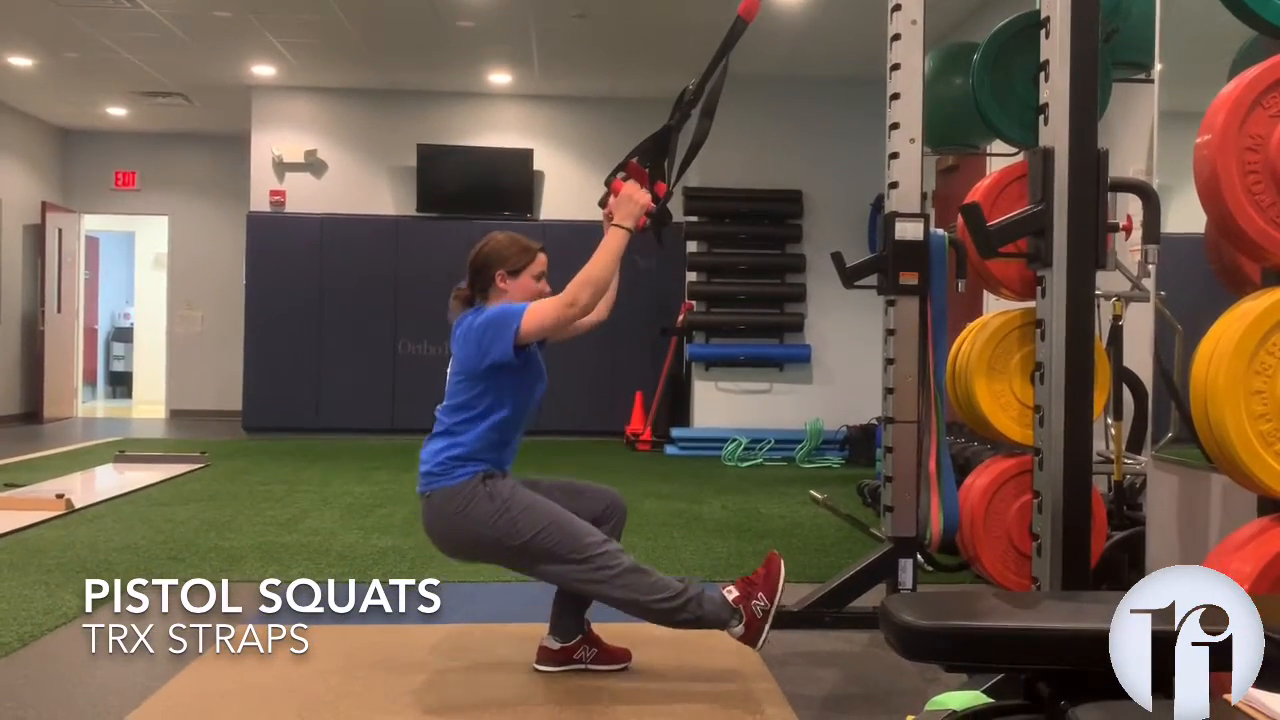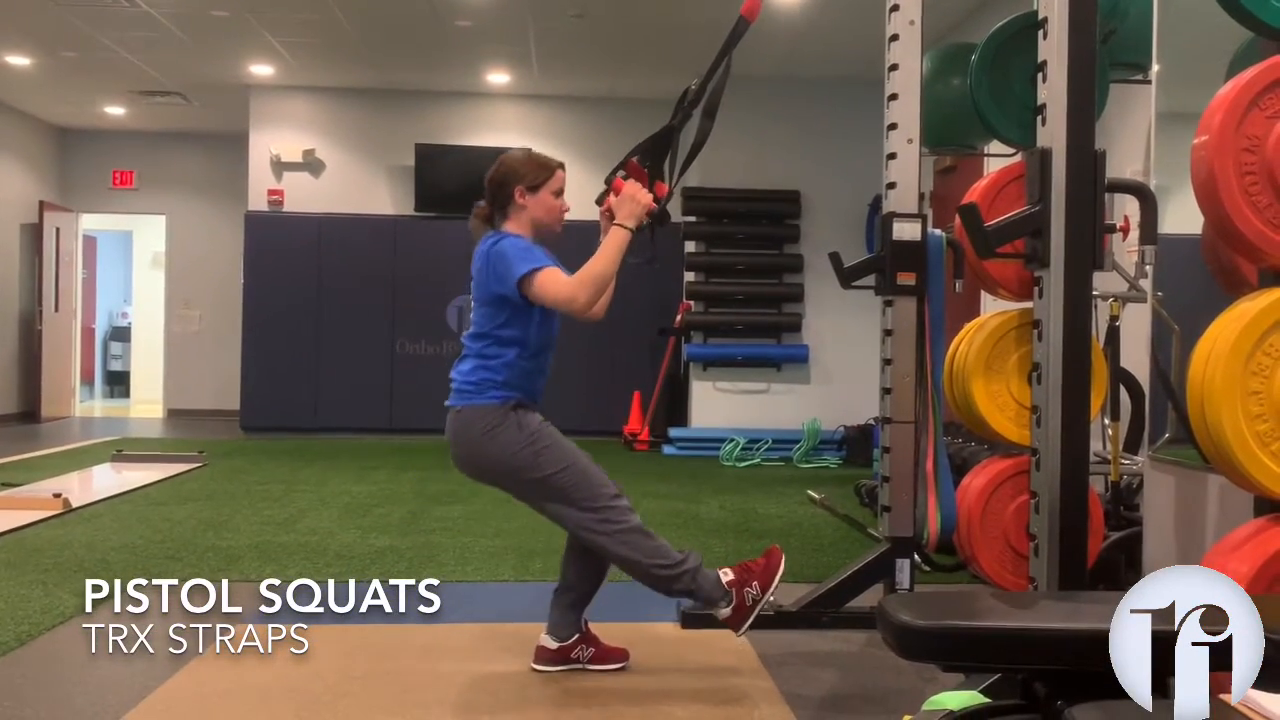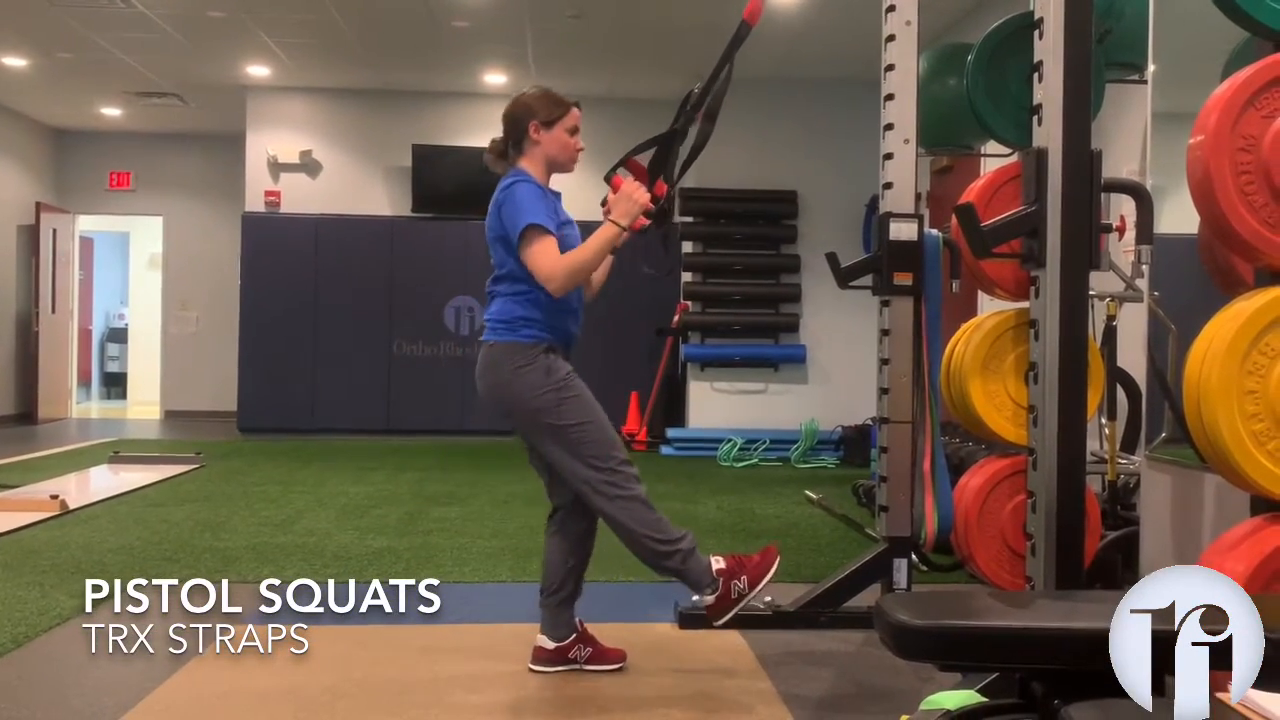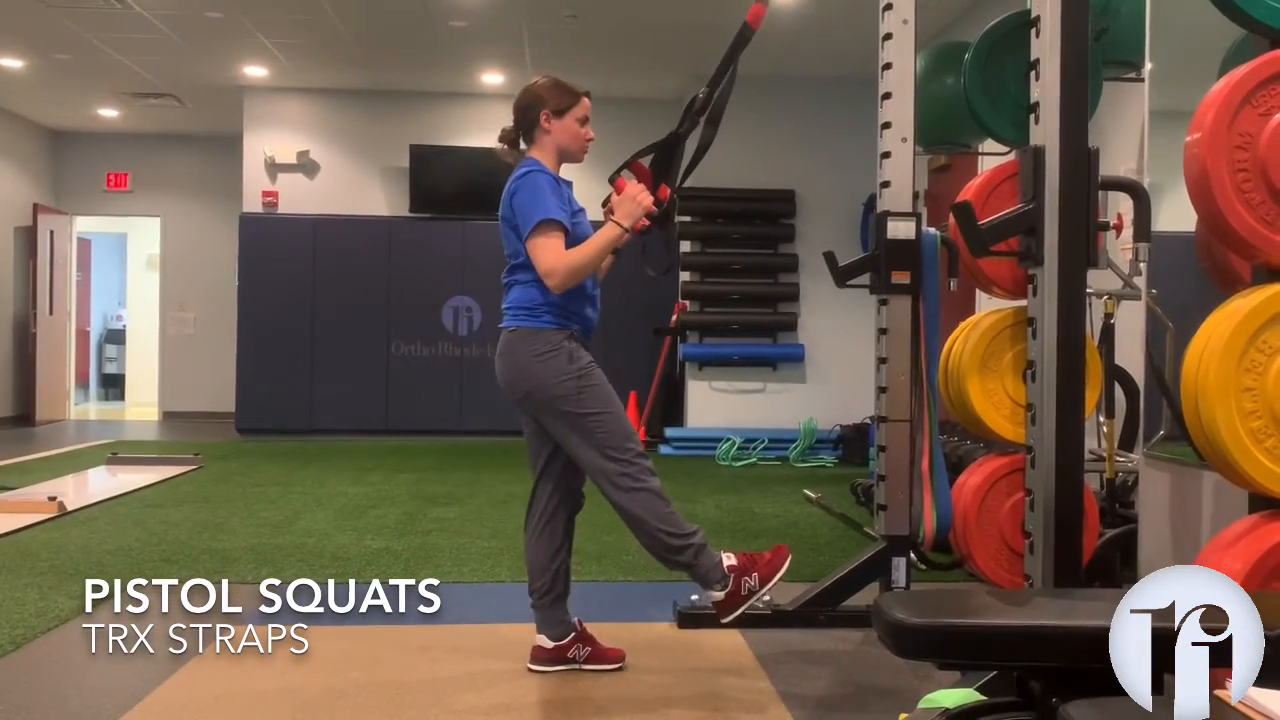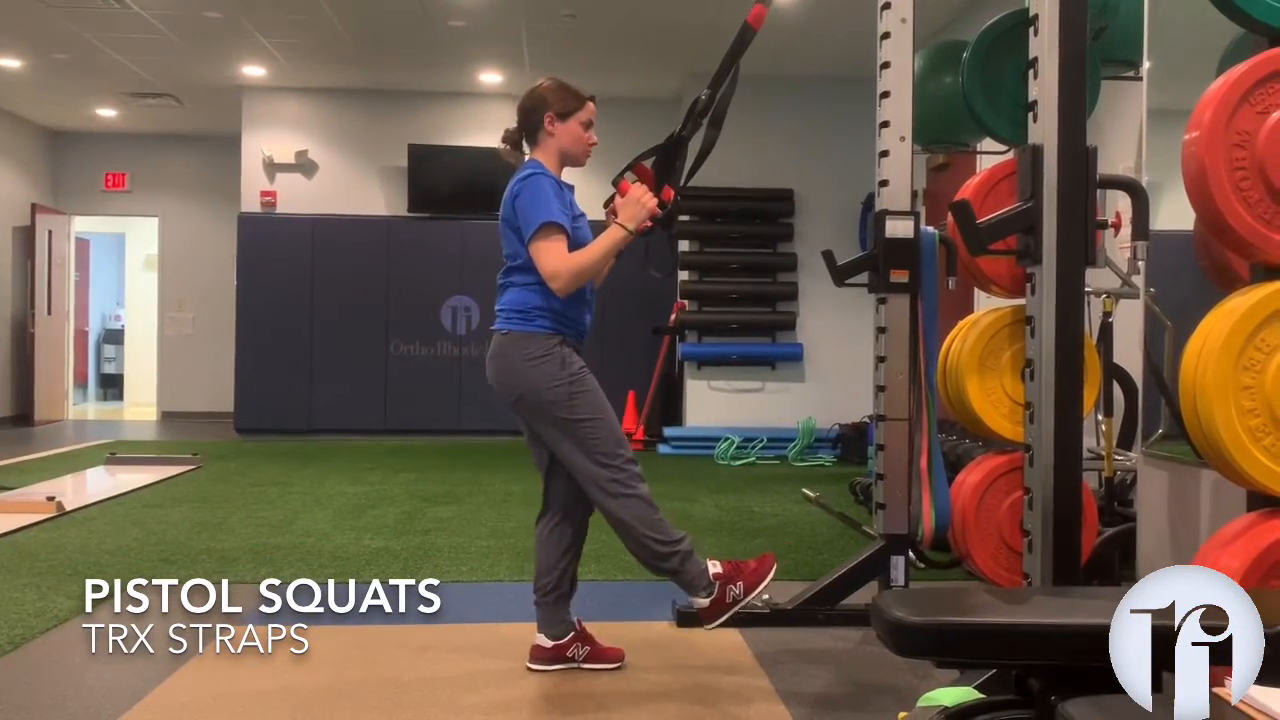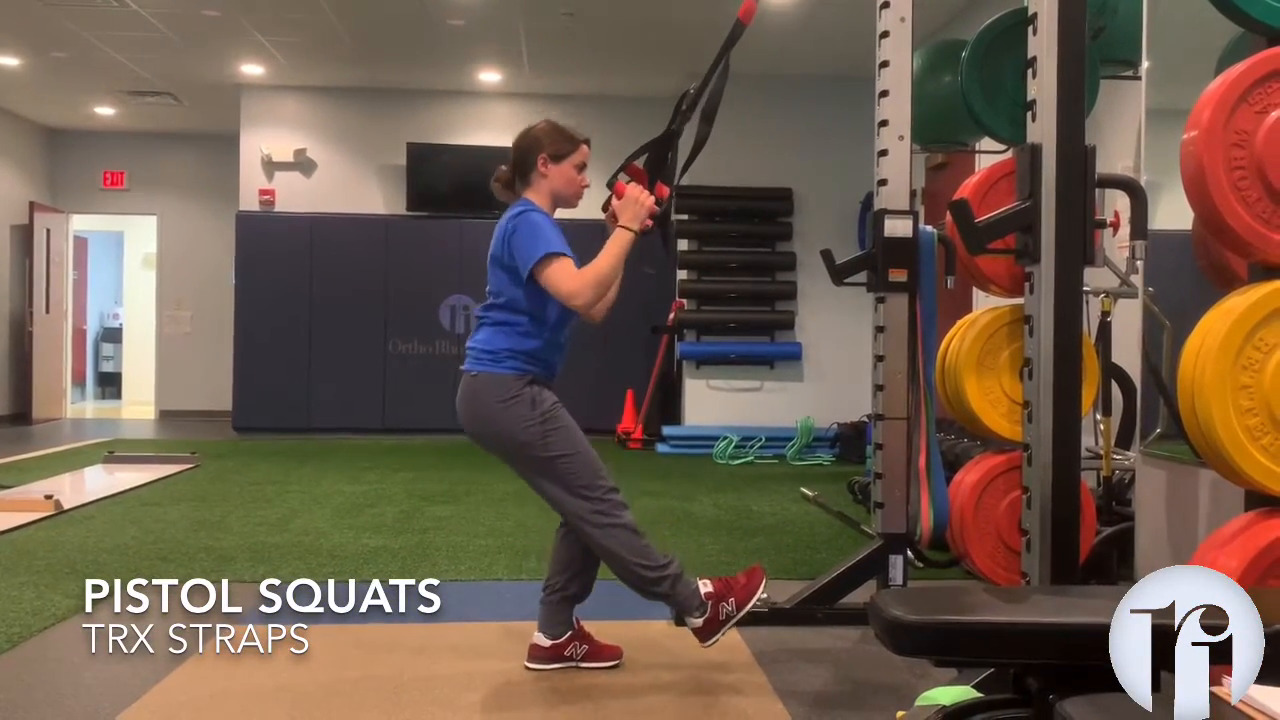
dt=0.4s
person 1, frame 1
left shoulder: (501, 326)
right shoulder: (487, 325)
left elbow: (595, 313)
right elbow: (576, 304)
left wrist: (613, 233)
right wrist: (622, 226)
left hip: (477, 487)
right hip: (463, 501)
left knee: (605, 509)
right knee: (593, 554)
left ankle: (565, 640)
right ankle: (729, 611)
person 1, frame 2
left shoulder: (516, 251)
right shoulder: (506, 250)
left elbow: (593, 307)
right elbow: (577, 298)
left wrist: (612, 231)
right wrist: (623, 226)
left hip: (498, 417)
right hip: (493, 422)
left knee: (596, 512)
right knee: (604, 510)
left ankle: (562, 639)
right ankle: (722, 592)
person 1, frame 3
left shoulder: (540, 196)
right shoulder: (520, 193)
left elbow: (582, 287)
right elbow: (555, 278)
left wrist: (615, 233)
right wrist: (617, 221)
left hip: (526, 363)
right hip: (525, 362)
left knee: (577, 497)
right knee: (611, 478)
left ankle: (558, 638)
right ankle: (711, 581)
person 1, frame 4
left shoulder: (551, 186)
right shoulder: (533, 183)
left elbow: (583, 277)
right elbow: (555, 273)
left wrist: (618, 231)
right wrist: (619, 224)
left hip: (539, 354)
right hip: (545, 350)
left knee: (557, 493)
right knee: (625, 470)
left ankle: (555, 636)
right ankle: (719, 576)
person 1, frame 5
left shoulder: (550, 188)
right shoulder: (536, 185)
left elbow: (583, 280)
right elbow: (560, 276)
left wrist: (617, 229)
right wrist: (625, 226)
left hip: (531, 356)
right hip: (537, 354)
left knee: (568, 496)
right knee: (615, 476)
left ankle: (554, 636)
right ankle: (705, 584)
person 1, frame 6
left shoulder: (536, 226)
right shoulder: (527, 223)
left elbow: (596, 307)
right elbow: (581, 295)
left wrist: (621, 232)
right wrist: (627, 229)
left hip: (501, 393)
right hip: (504, 394)
left knee: (585, 504)
right knee: (597, 502)
left ankle: (554, 635)
right ankle: (696, 602)
